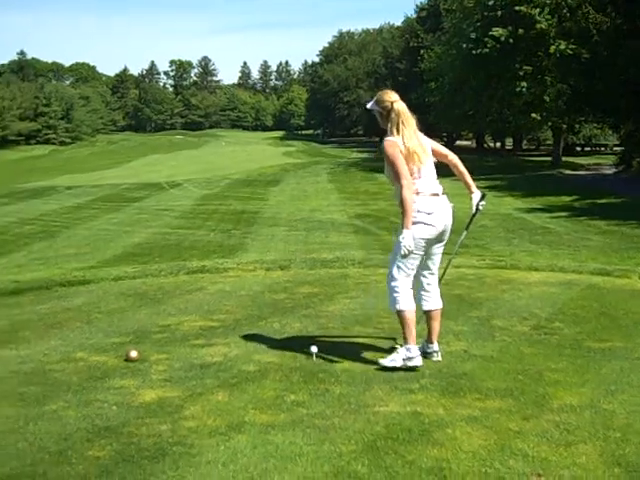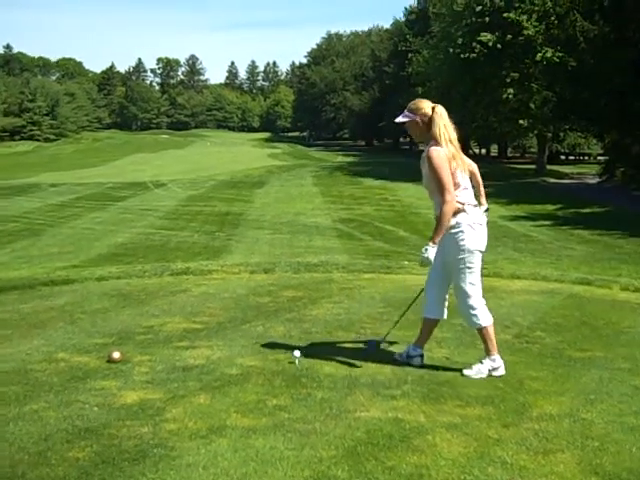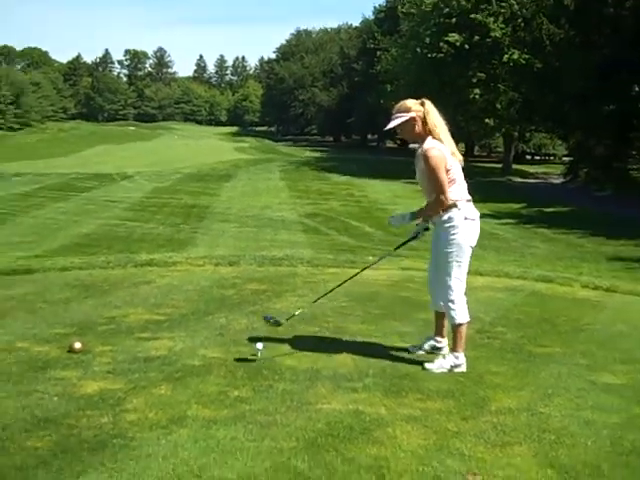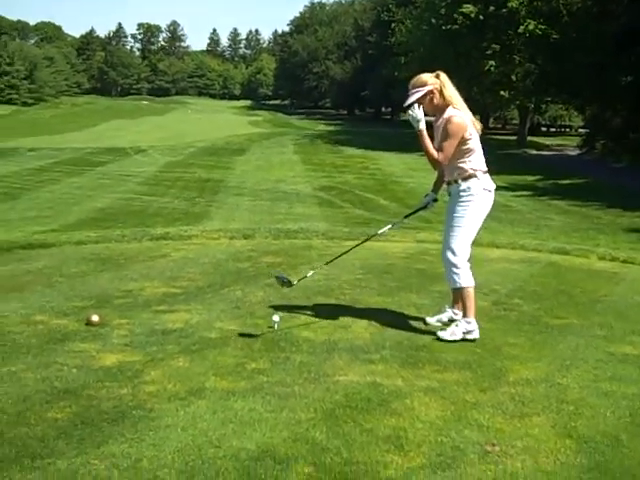
dt=0.5s
person 1, frame 1
left shoulder: (390, 143)
right shoulder: (416, 136)
left elbow: (408, 186)
right elbow: (453, 159)
left wrist: (405, 229)
right wrist: (474, 191)
left hip: (421, 214)
right hip: (441, 209)
left knee: (398, 280)
right knee: (427, 279)
left ankle: (410, 348)
right ankle: (430, 345)
person 1, frame 2
left shoulder: (434, 153)
right shoulder: (445, 147)
left elbow: (449, 200)
right elbow: (473, 168)
left wrist: (432, 242)
right wrist: (482, 203)
left hip: (464, 227)
right hip: (457, 226)
left knee: (469, 295)
right knee: (435, 287)
left ankle: (493, 360)
right ankle: (416, 349)
person 1, frame 3
left shoulder: (432, 151)
right shoulder: (428, 146)
left elbow: (442, 199)
left wrist: (410, 217)
right wrist: (424, 221)
left hip: (458, 222)
right hip: (446, 222)
left knee: (452, 289)
right knee: (436, 283)
left ankle: (457, 357)
right ankle: (439, 340)
person 1, frame 4
left shoulder: (455, 120)
right shoulder: (441, 119)
left elbow: (438, 161)
left wrist: (420, 128)
right wrist: (433, 192)
left hip: (474, 191)
right hip: (459, 191)
left knee: (455, 254)
right knee: (450, 253)
left ankle: (469, 322)
right ankle: (456, 310)
